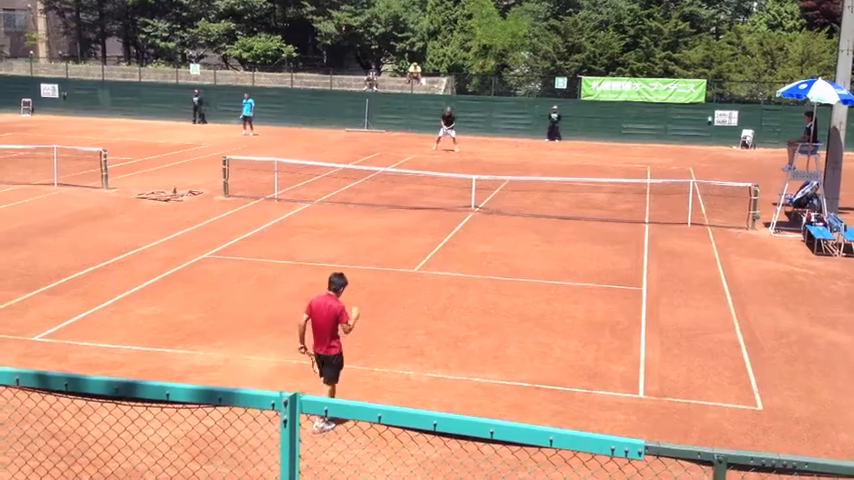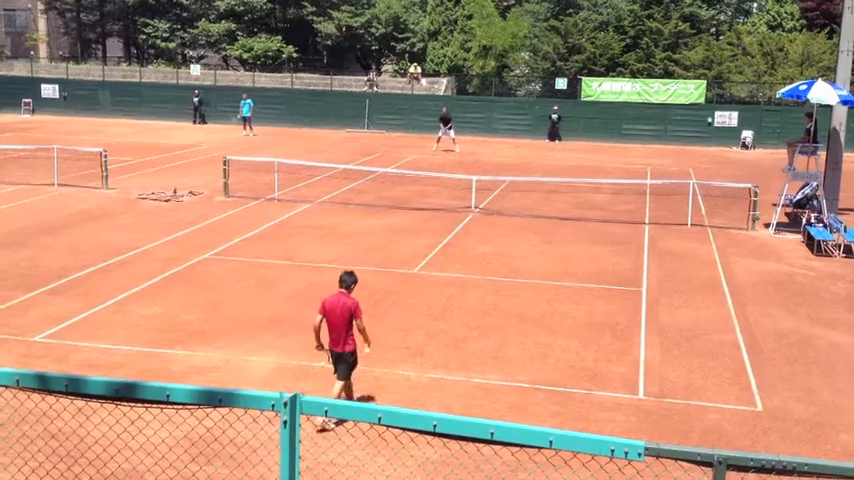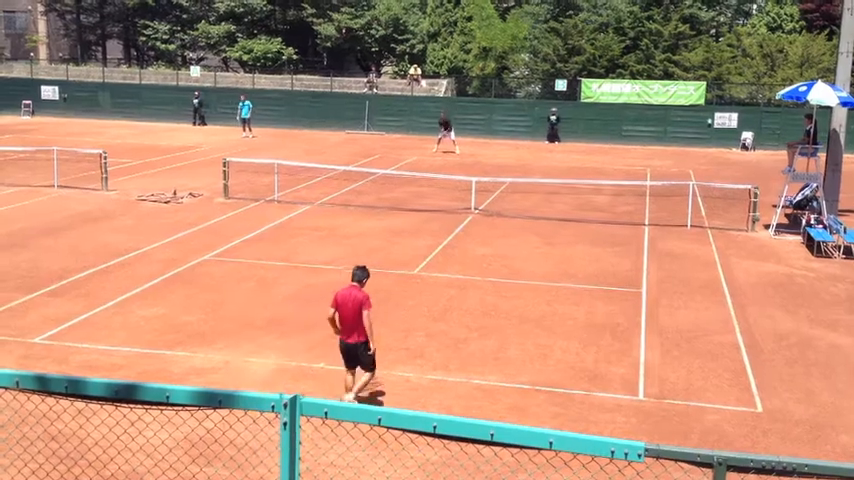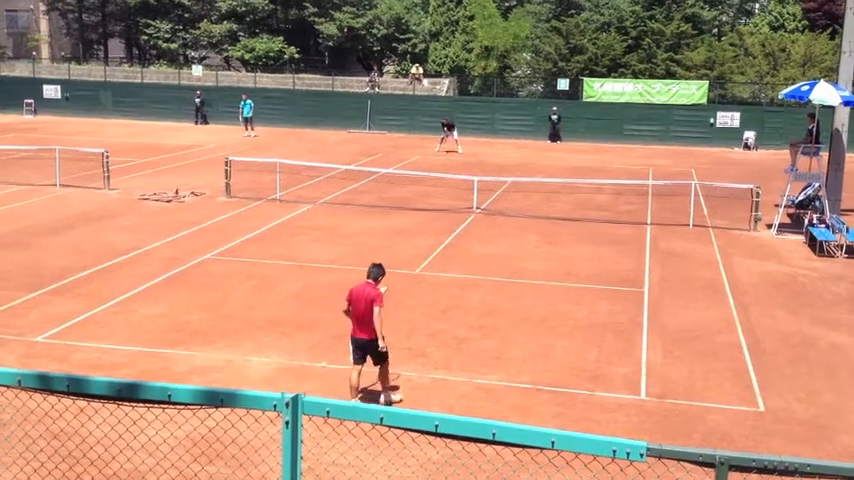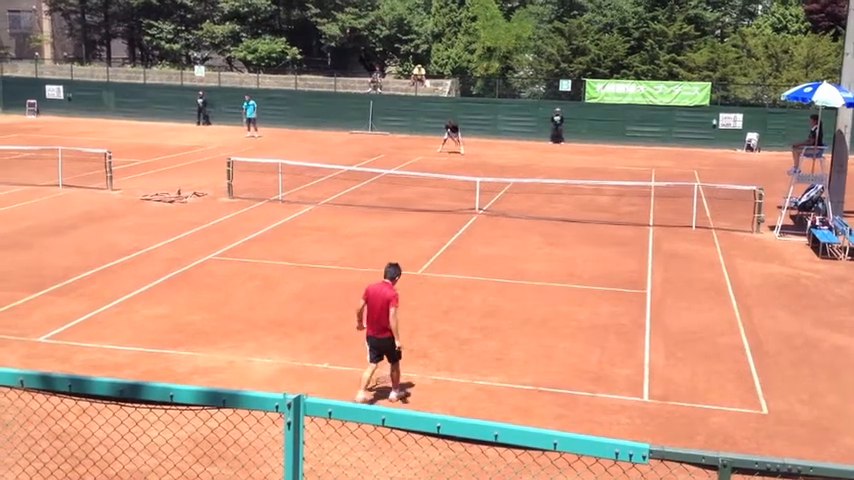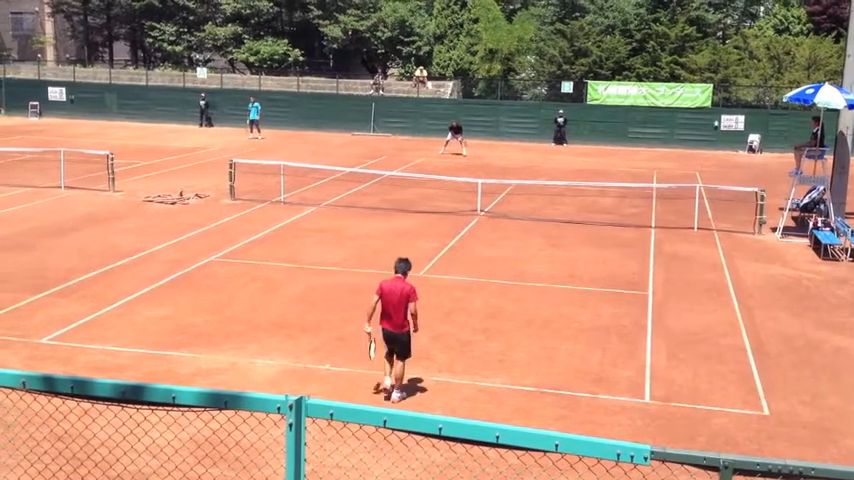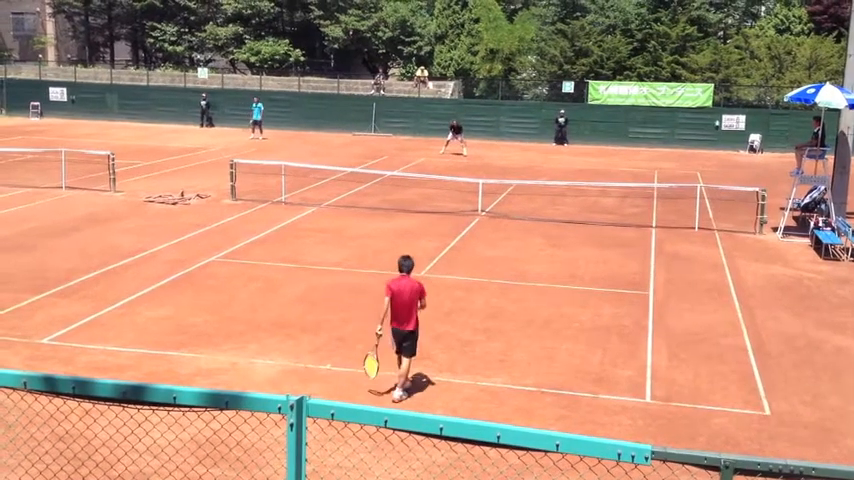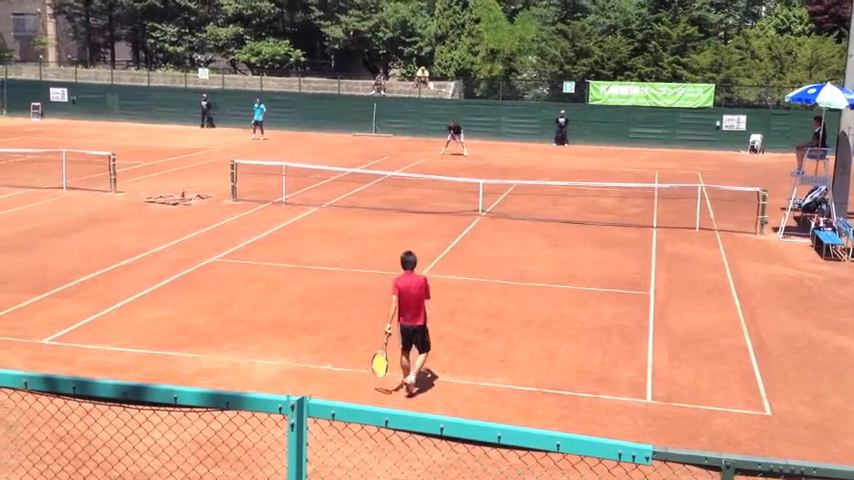
dt=0.2s
person 1, frame 1
left shoulder: (314, 301)
right shoulder: (339, 307)
left elbow: (302, 323)
right elbow: (346, 330)
left wrist: (301, 343)
right wrist: (355, 317)
left hip: (318, 351)
right hip: (333, 352)
left knee: (329, 379)
right knee: (328, 385)
right ankle: (320, 422)
person 1, frame 2
left shoulder: (327, 301)
right shoulder: (353, 304)
left elbow: (317, 324)
right elbow: (360, 327)
left wrist: (318, 342)
right wrist: (367, 341)
left hip: (333, 348)
right hip: (348, 349)
left knee: (345, 377)
right knee: (340, 382)
left ankle: (351, 403)
person 1, frame 3
left shoulder: (339, 294)
right shoulder: (363, 296)
left elbow: (330, 316)
right elbow: (366, 320)
left wrist: (336, 329)
right wrist: (372, 342)
left hip: (344, 341)
right hip: (360, 341)
left knee: (350, 371)
right knee: (370, 372)
left ankle: (350, 402)
right ankle: (351, 396)
person 1, frame 4
left shoulder: (354, 289)
right shoulder: (376, 293)
left elbow: (346, 310)
right elbow: (376, 317)
right wrist: (381, 339)
left hip: (356, 337)
right hip: (371, 338)
left knee: (356, 368)
right knee: (383, 364)
left ankle: (353, 400)
right ankle: (386, 395)
person 1, frame 5
left shoulder: (370, 288)
right shoulder: (392, 293)
left elbow: (360, 309)
right elbow: (392, 319)
left wrist: (359, 322)
right wrist: (397, 339)
left hip: (371, 335)
right hip: (386, 336)
left knee: (372, 364)
right knee: (394, 363)
left ankle: (362, 393)
right ankle: (395, 392)
person 1, frame 6
left shoulder: (383, 284)
right shoulder: (409, 288)
left elbow: (373, 305)
right elbow: (413, 312)
left wrist: (368, 322)
right wrist: (416, 325)
left hip: (386, 328)
right hip: (402, 330)
left knee: (389, 355)
right knee: (400, 360)
left ankle: (387, 380)
right ankle: (396, 392)
person 1, frame 7
left shoulder: (391, 284)
right shoulder: (417, 285)
left elbow: (386, 306)
right elbow: (423, 305)
left wrist: (380, 325)
left hip: (396, 327)
right hip: (411, 328)
left knee: (400, 355)
right knee: (406, 359)
left ankle: (404, 382)
right ankle: (398, 391)
person 1, frame 8
left shoulder: (397, 282)
right shoulder: (422, 279)
left elbow: (394, 304)
left wrist: (389, 323)
left hip: (404, 324)
right hip: (420, 324)
left knee: (405, 353)
right knee: (423, 353)
left ankle: (406, 379)
right ankle: (412, 377)
